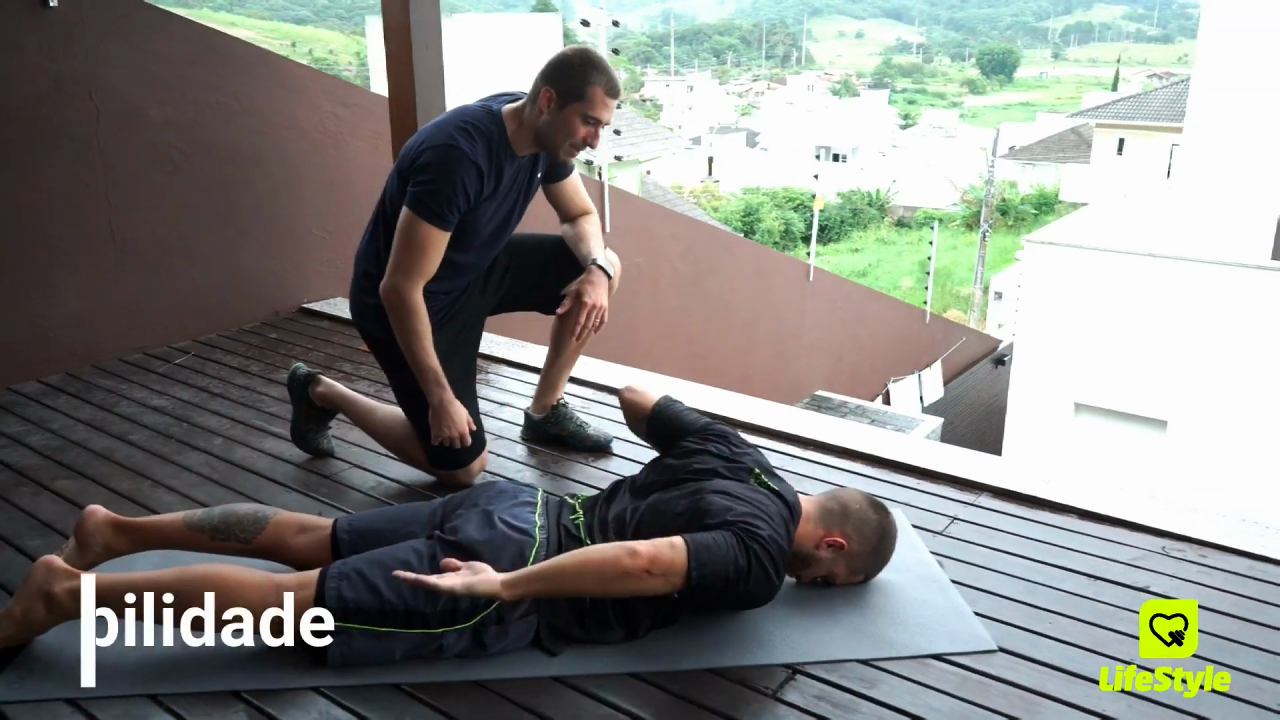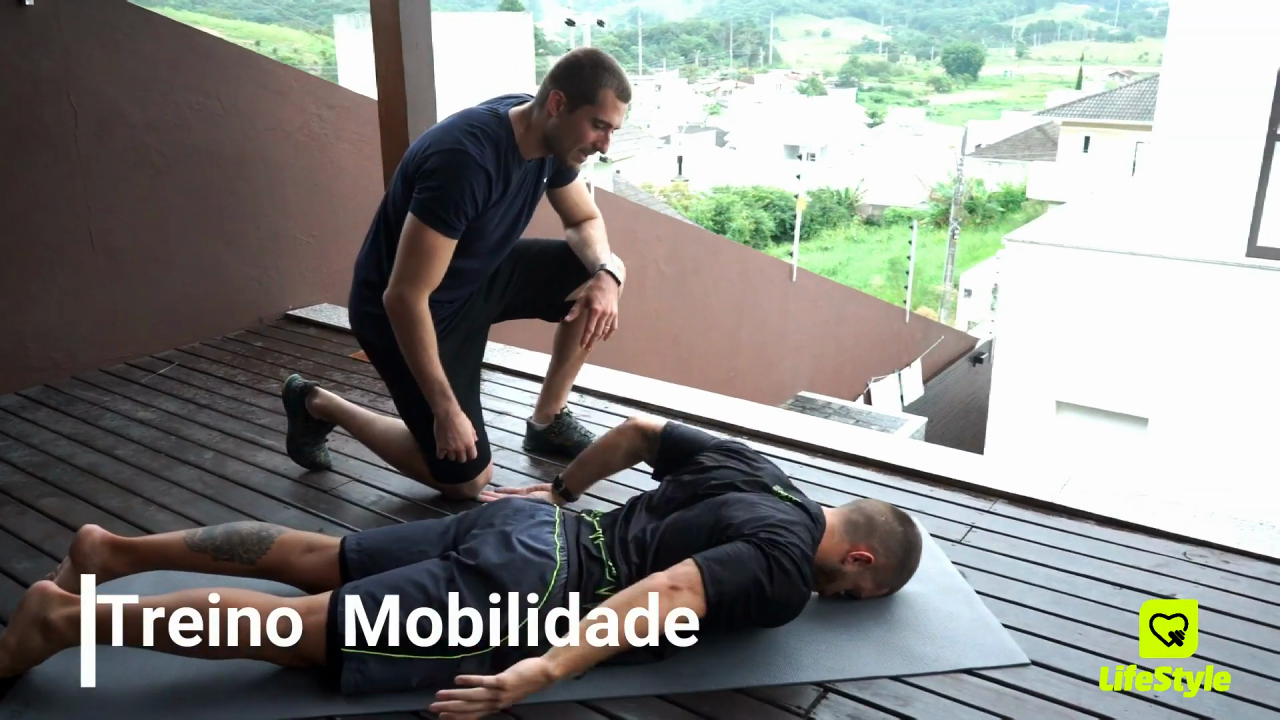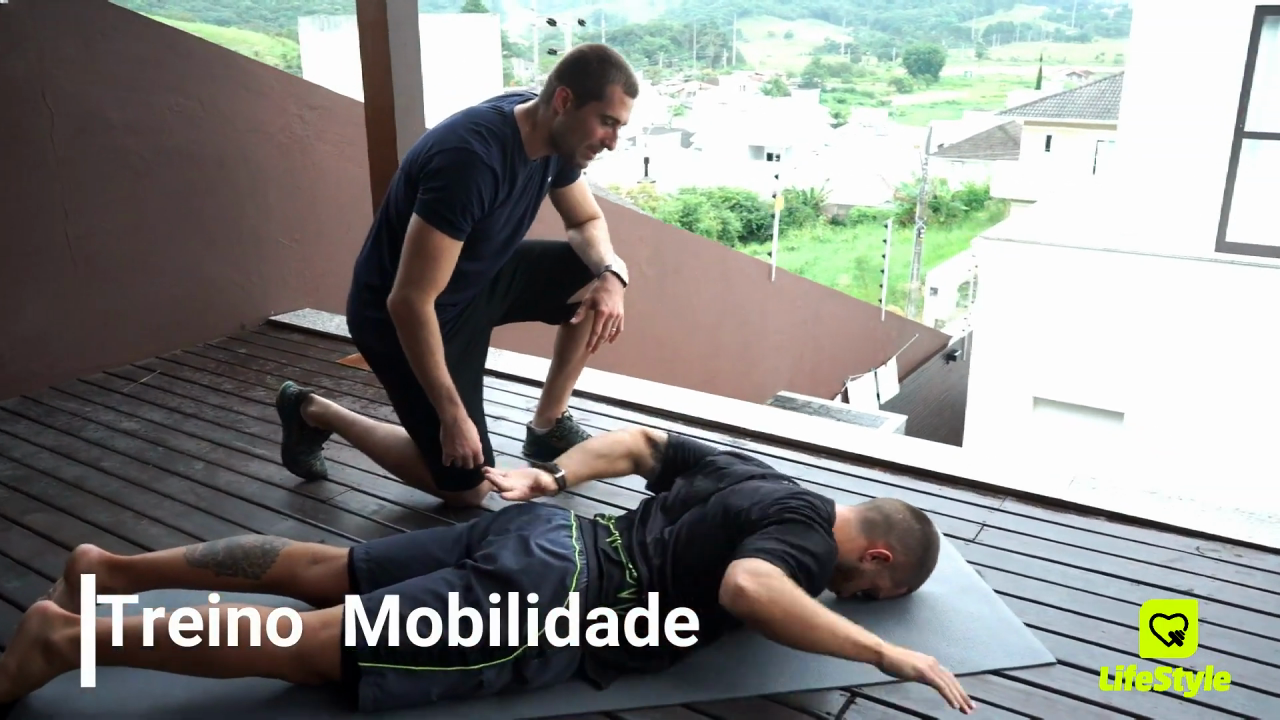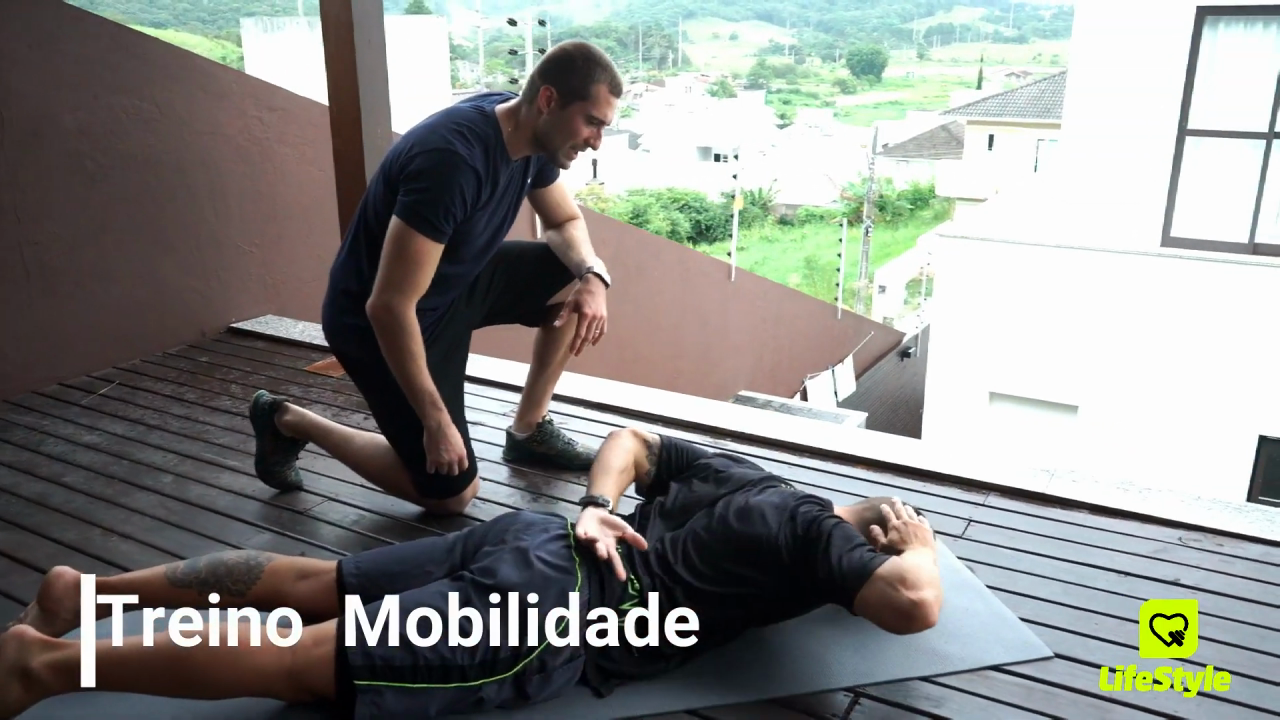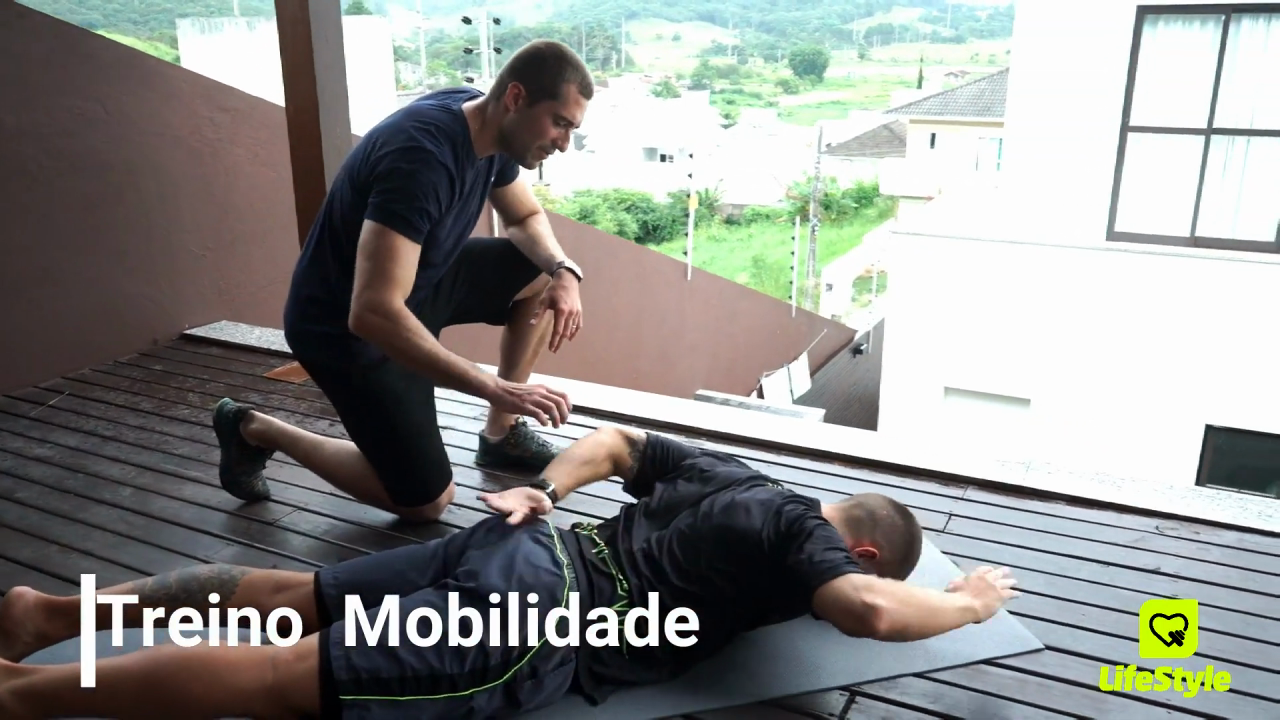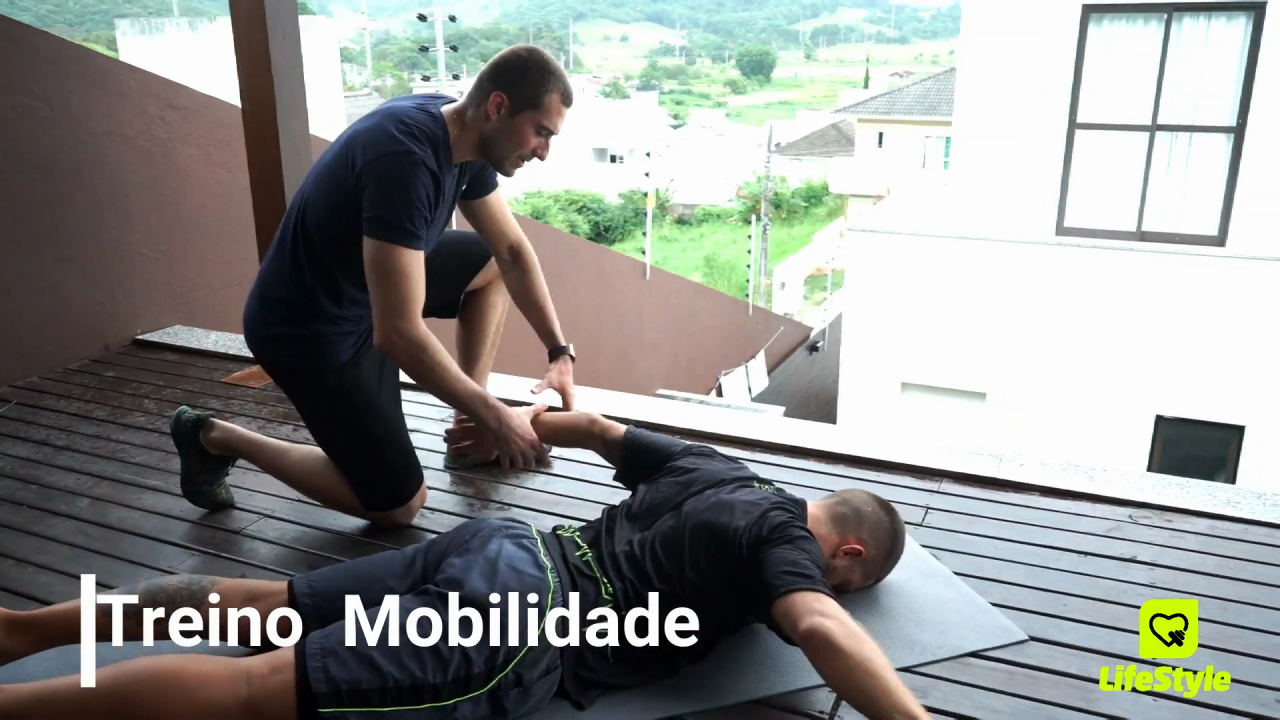
dt=0.4s
person 1, frame 1
left shoulder: (736, 454)
right shoulder: (763, 556)
left elbow: (636, 396)
right elbow: (642, 565)
right wrist: (505, 587)
left hip: (512, 510)
right hip: (520, 558)
left knee: (306, 539)
right knee: (291, 601)
left ankle: (118, 528)
person 1, frame 2
left shoulder: (757, 470)
right shoulder: (786, 568)
left elbow: (638, 427)
right elbow: (659, 596)
left wrist: (555, 489)
left hip: (524, 531)
right hip: (525, 593)
left knee: (313, 557)
right knee: (299, 629)
left ankle: (113, 547)
person 1, frame 3
left shoulder: (760, 475)
right shoulder: (810, 538)
left elbow: (637, 439)
right elbow: (741, 592)
left wrist: (549, 474)
left hip: (538, 541)
right hip: (543, 607)
left knee: (318, 574)
left ankle: (110, 569)
person 1, frame 4
left shoulder: (748, 473)
right shoulder: (822, 535)
left elbow: (628, 438)
right elbow: (911, 605)
left wrist: (597, 507)
right wrist: (917, 548)
left hip: (525, 543)
right hip: (540, 623)
left knee: (305, 589)
left ankle: (86, 590)
person 1, frame 5
left shoulder: (735, 477)
right shoulder: (800, 541)
left elbow: (612, 441)
right elbow: (881, 612)
left wrist: (534, 491)
right wrist: (974, 597)
left hip: (508, 554)
left knee: (272, 593)
person 1, frame 6
left shoulder: (717, 469)
right shoulder: (786, 540)
left elbow: (592, 426)
right elbow: (824, 631)
left wrist: (510, 425)
left hip: (496, 551)
right hip: (511, 635)
left knee: (256, 609)
person 2, frame 1
left shoulder: (546, 134)
right shoulder: (458, 154)
left elbow: (581, 216)
right elbow: (399, 288)
left wrist: (596, 269)
right wrist: (441, 400)
left hip: (475, 269)
right hip: (405, 302)
left knee: (604, 267)
right knee: (463, 466)
left ankle: (545, 412)
right ankle: (322, 393)
person 2, frame 2
left shoulder: (548, 135)
right shoulder: (464, 159)
left elbow: (586, 220)
right elbow: (403, 297)
left wrist: (606, 273)
right wrist: (446, 411)
right hip: (404, 312)
left knee: (606, 271)
right knee: (468, 478)
left ankle: (548, 422)
right ankle: (320, 406)
person 2, frame 3
left shoulder: (551, 133)
right shoulder: (470, 158)
left elbow: (587, 222)
right elbow: (408, 301)
left wrist: (611, 275)
right wrist: (452, 416)
right hip: (400, 316)
left knee: (605, 276)
right knee: (469, 485)
left ankle: (548, 427)
right ankle: (314, 413)
person 2, frame 4
left shoulder: (528, 132)
right shoulder: (452, 160)
left elbow: (566, 222)
right elbow: (388, 306)
left wrist: (592, 275)
right wrist: (436, 421)
right hip: (376, 322)
left knee: (581, 277)
right knee: (452, 493)
left ankle: (528, 431)
right ankle: (289, 422)
person 2, frame 5
left shoulder: (487, 127)
right shoulder: (419, 160)
left elbow: (526, 217)
right elbow: (372, 316)
left wrist: (563, 269)
right wrist: (495, 388)
right hip: (341, 325)
left knee: (543, 272)
right knee: (427, 501)
left ankle: (500, 435)
right ankle: (254, 431)
person 2, frame 6
left shoulder: (462, 134)
right shoulder: (406, 160)
left elbow: (512, 249)
right elbow: (398, 333)
left wrist: (560, 352)
right wrist: (497, 419)
right hip: (308, 329)
left knee: (492, 262)
right knee: (398, 505)
right ankle: (216, 439)
